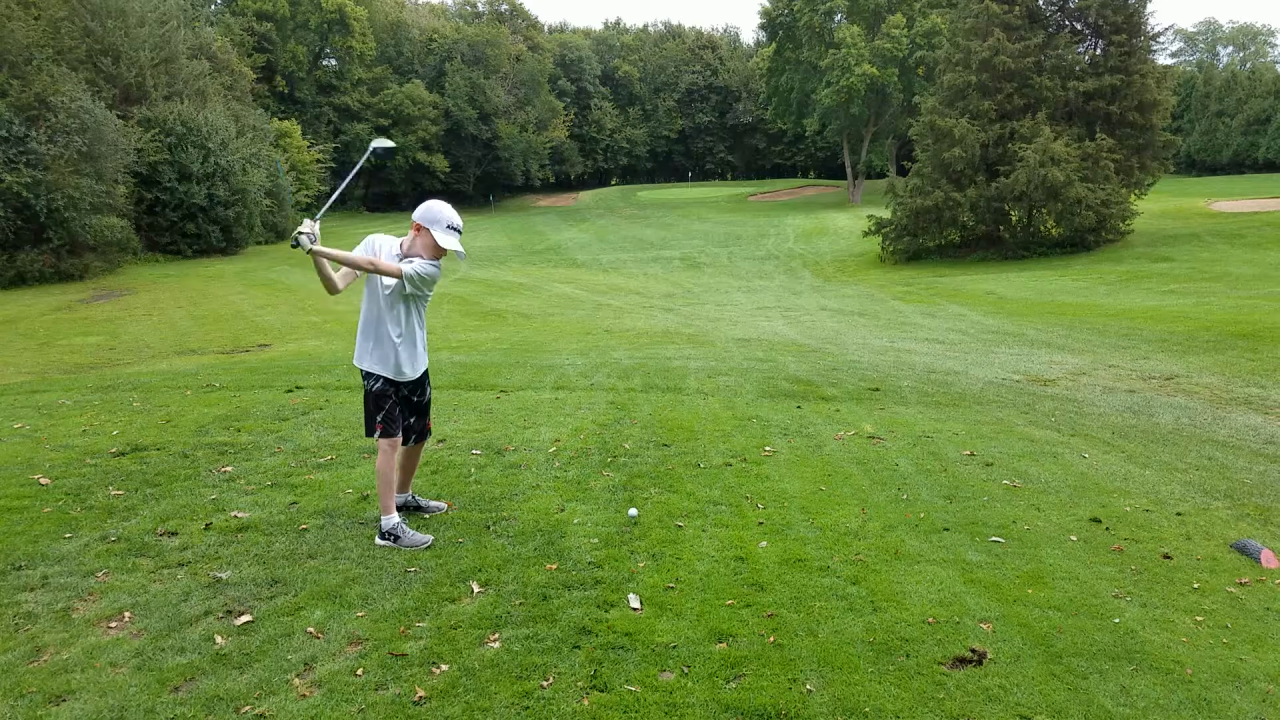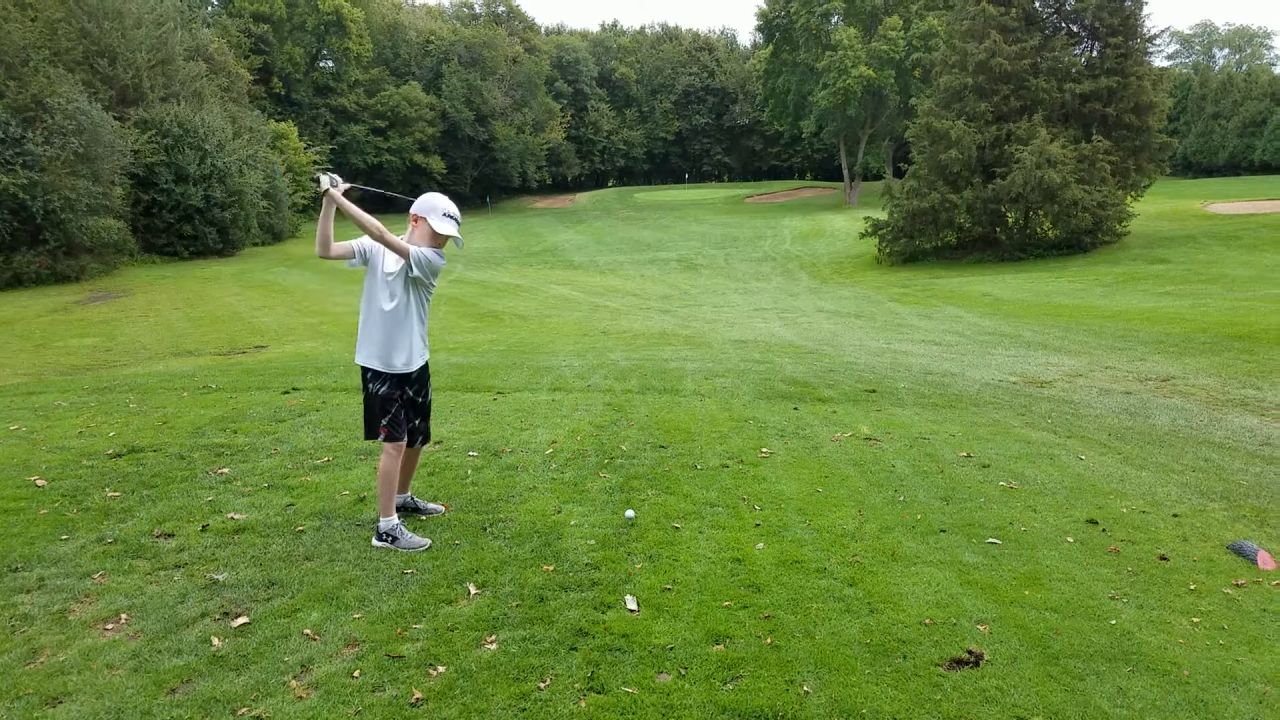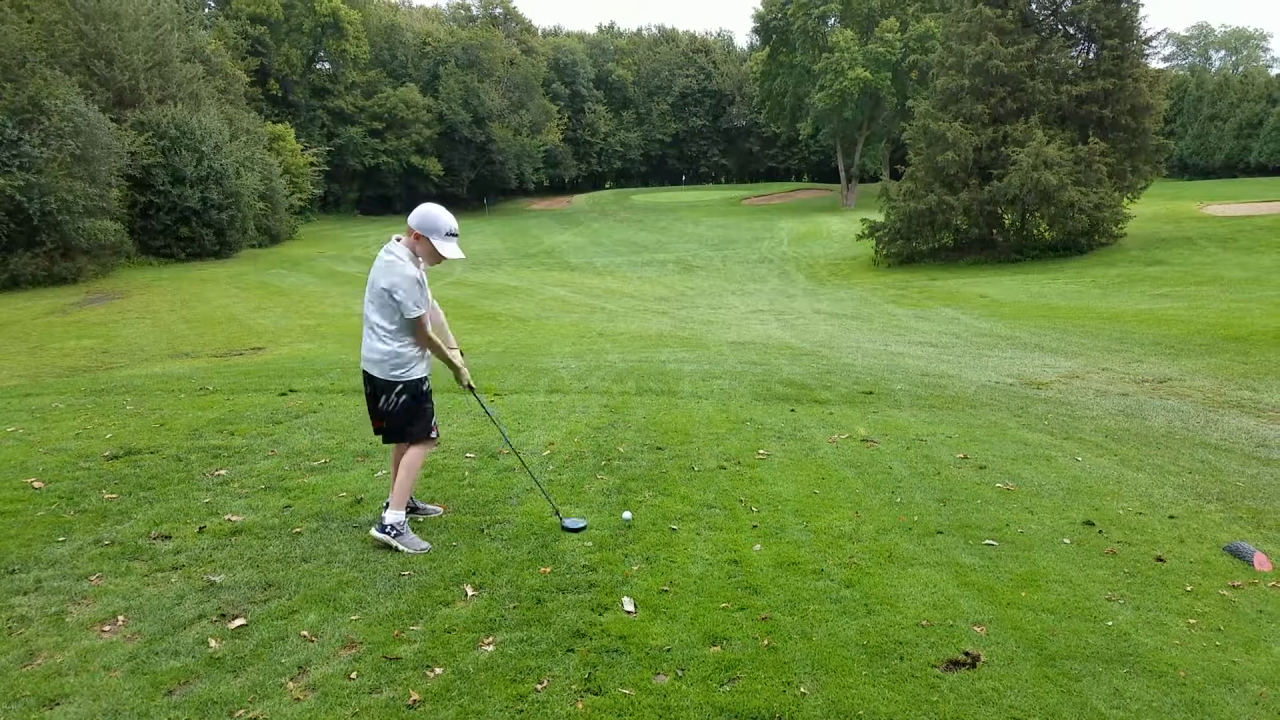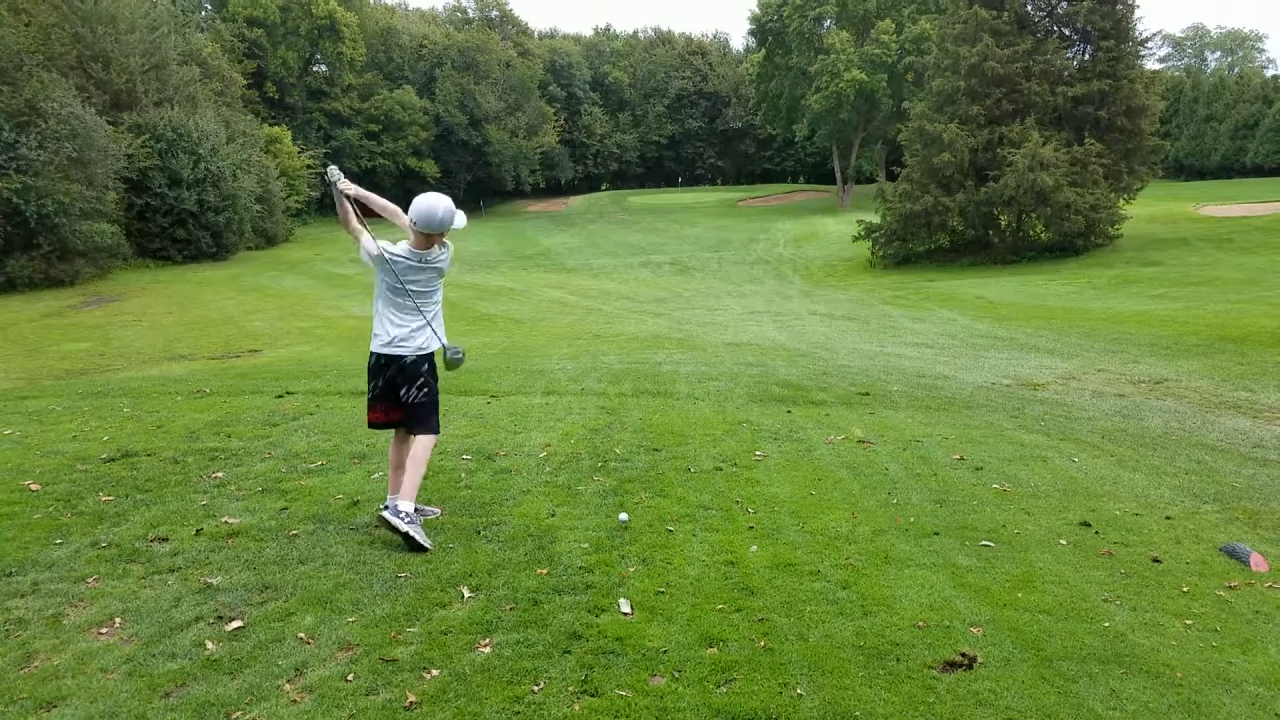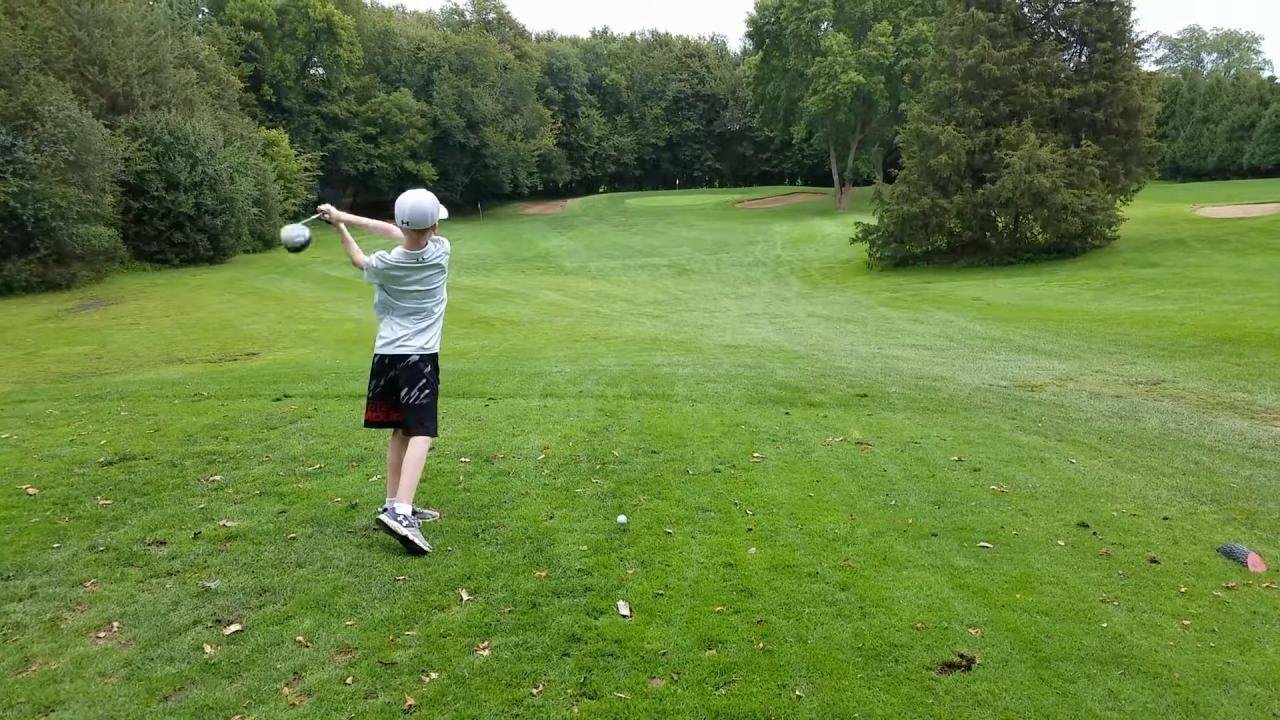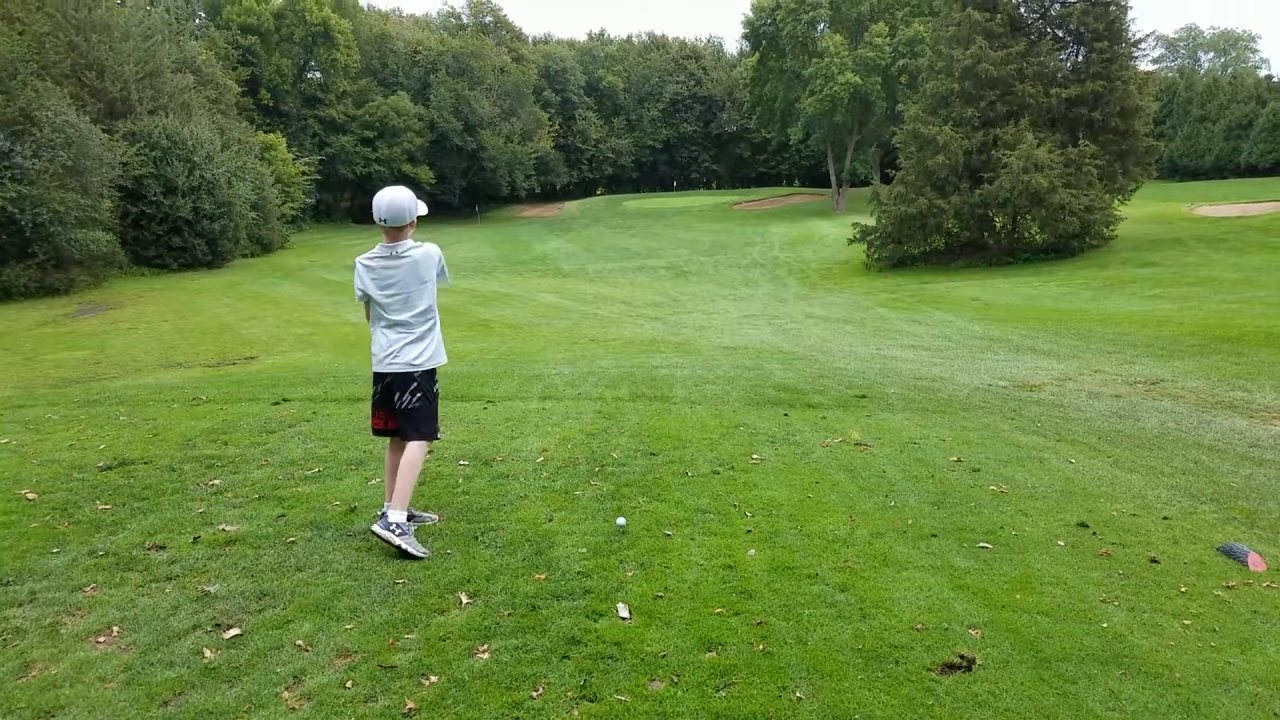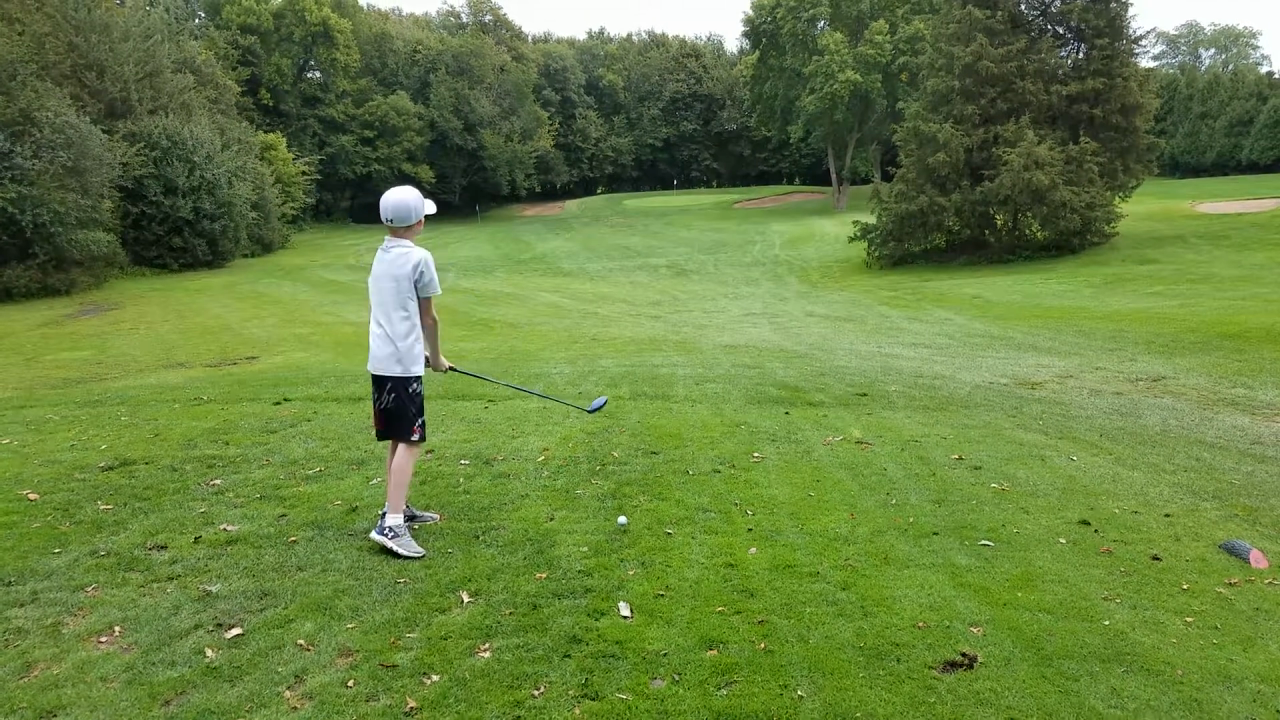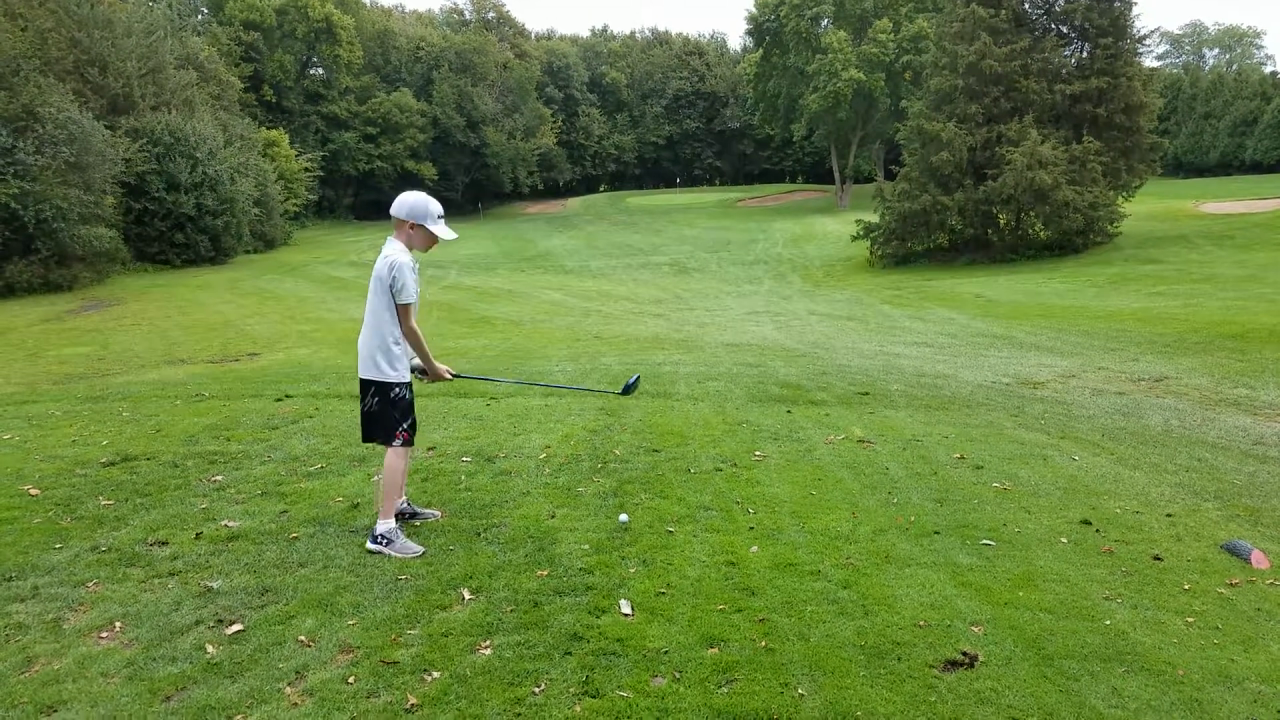
dt=0.4s
person 1, frame 1
left shoulder: (428, 269)
right shoulder: (377, 243)
left elbow: (374, 267)
right elbow: (336, 286)
left wrist: (318, 249)
right wrist: (316, 253)
left hip: (412, 366)
right hip: (378, 364)
left knee: (418, 436)
right knee: (390, 439)
left ankle: (403, 496)
right ankle: (389, 526)
person 1, frame 2
left shoulder: (432, 261)
right shoulder: (375, 250)
left elbow: (381, 233)
right elbow: (324, 250)
left wrist: (338, 197)
right wrist: (329, 200)
left hip: (413, 364)
right hip: (379, 364)
left knee: (416, 440)
right knee: (395, 443)
left ankle: (401, 498)
right ankle: (387, 527)
person 1, frame 3
left shoulder: (395, 250)
right shoulder: (401, 269)
left elbow: (430, 305)
right elbow: (424, 334)
left wrist: (453, 347)
right wrist: (455, 365)
left hip: (382, 363)
right hip: (397, 368)
left knee: (412, 434)
right knee: (422, 438)
left ankle: (399, 499)
right ankle: (392, 523)
person 1, frame 4
left shoulder: (385, 256)
right shoulder: (442, 255)
left elbow: (352, 227)
right elbow: (399, 217)
left wrist: (342, 192)
right wrist: (358, 191)
left hip: (383, 352)
right hip: (417, 356)
left knee: (402, 428)
right knee: (425, 431)
left ankle: (397, 500)
right ankle: (403, 509)
person 1, frame 5
left shoulder: (384, 265)
right shoulder: (441, 250)
left elbow: (358, 259)
right elbow: (395, 233)
left wrist: (340, 222)
right wrist: (344, 215)
left hip: (386, 354)
right hip: (421, 356)
left knee: (401, 430)
right knee: (421, 434)
left ankle: (395, 503)
right ankle: (400, 511)
person 1, frame 6
left shoulder: (364, 266)
right shoulder: (430, 255)
left elbow: (370, 318)
left hip: (384, 362)
right hip: (419, 363)
left knee: (398, 437)
right knee: (418, 439)
left ankle: (395, 508)
right ankle: (394, 520)
person 1, frame 7
left shoulder: (381, 256)
right shoulder: (419, 259)
right elbow: (429, 317)
right wrist: (435, 355)
left hip: (381, 360)
right hip: (403, 363)
left knee: (398, 438)
right knee: (409, 440)
left ankle: (396, 507)
right ankle: (391, 525)
person 1, frame 8
left shoulder: (390, 256)
right shoulder: (401, 262)
right elbow: (407, 326)
left wrist: (417, 361)
right wrist: (431, 365)
left hip: (385, 362)
right hip: (387, 367)
left knee: (402, 439)
right knee: (399, 444)
left ankle: (397, 504)
right ankle: (384, 531)
